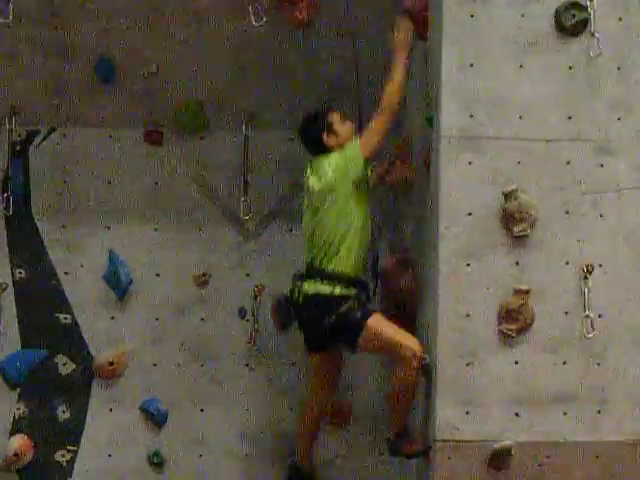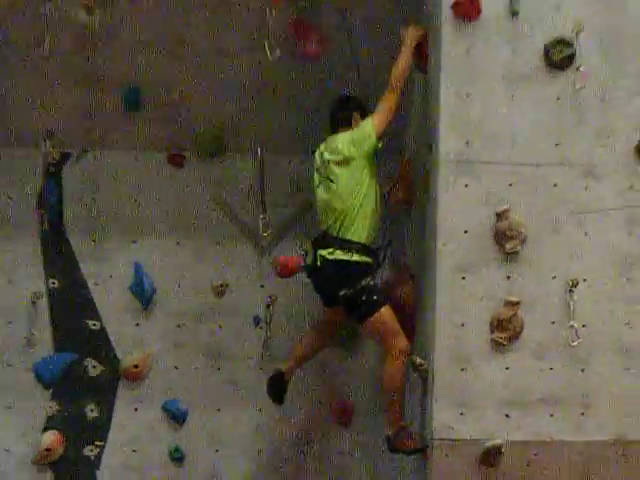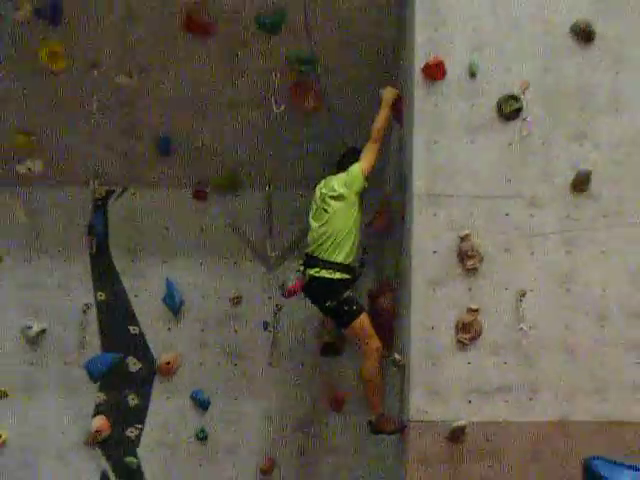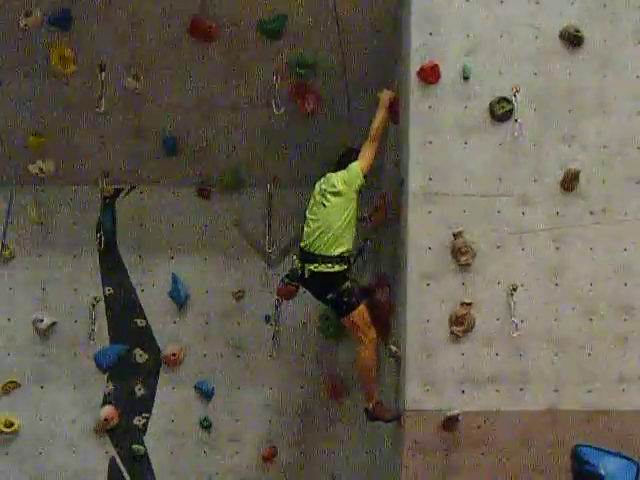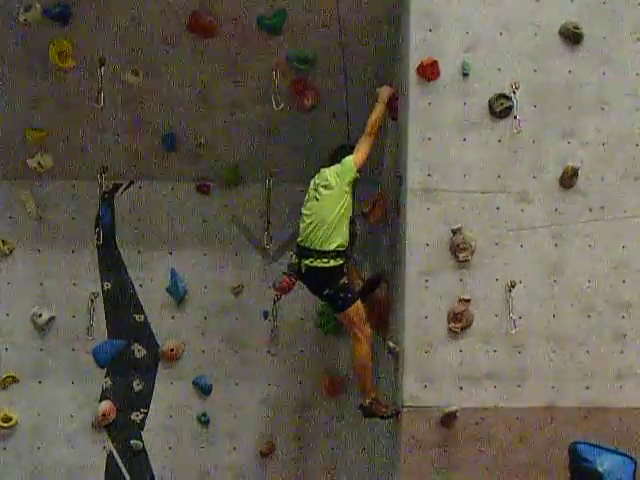
dt=0.3s
person 1, frame 1
left shoulder: (321, 174)
right shoulder: (339, 167)
right elbow: (386, 112)
left wrist: (384, 174)
left hip: (317, 298)
right hip: (333, 300)
left knee: (323, 386)
right knee: (411, 352)
right ankle: (401, 437)
person 1, frame 2
left shoulder: (326, 150)
right shoulder: (356, 142)
right elbow: (392, 93)
right wrist: (410, 44)
left hip: (325, 260)
right hip: (348, 266)
left knee: (332, 322)
right knee: (398, 346)
left ankle: (284, 371)
right ankle: (399, 433)
person 1, frame 3
left shoulder: (323, 188)
right shoulder: (349, 183)
right elbow: (374, 141)
right wrist: (387, 102)
left hip: (313, 275)
right hip: (331, 282)
right knee: (373, 348)
left ankle: (327, 341)
right ankle: (379, 418)
person 1, frame 4
left shoulder: (323, 184)
right shoulder: (349, 179)
left hip: (306, 267)
right hip: (328, 275)
right knee: (367, 338)
left ankle: (355, 293)
right ankle: (373, 406)
person 1, frame 5
left shoulder: (319, 180)
right shoulder: (343, 172)
left hip: (306, 264)
right hip: (325, 270)
right knee: (363, 333)
left ankle: (361, 288)
right ankle: (370, 401)
